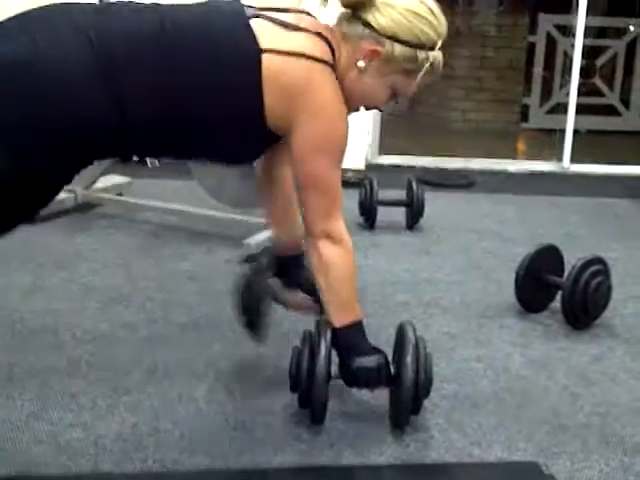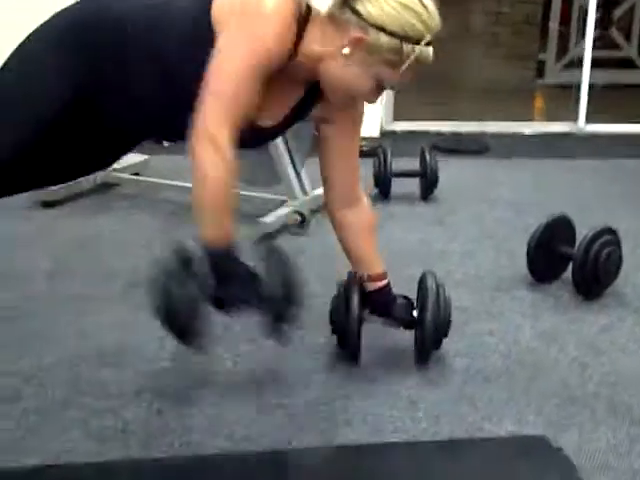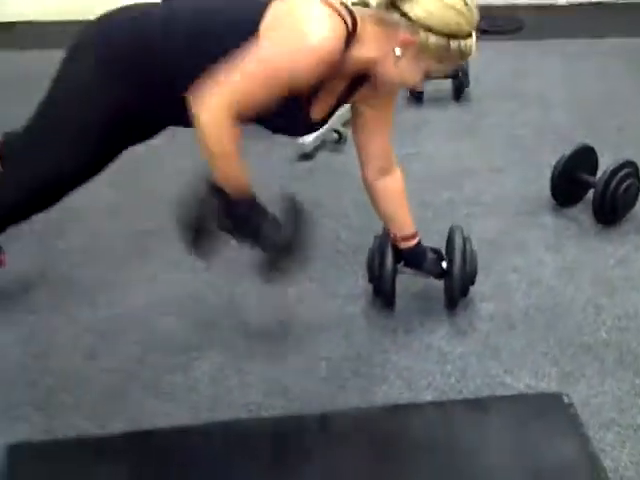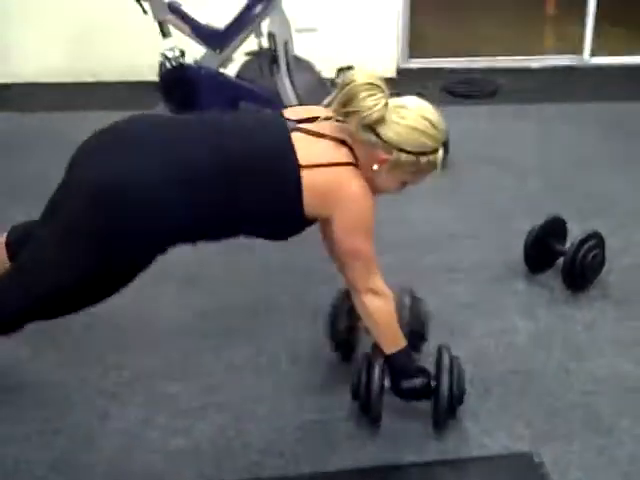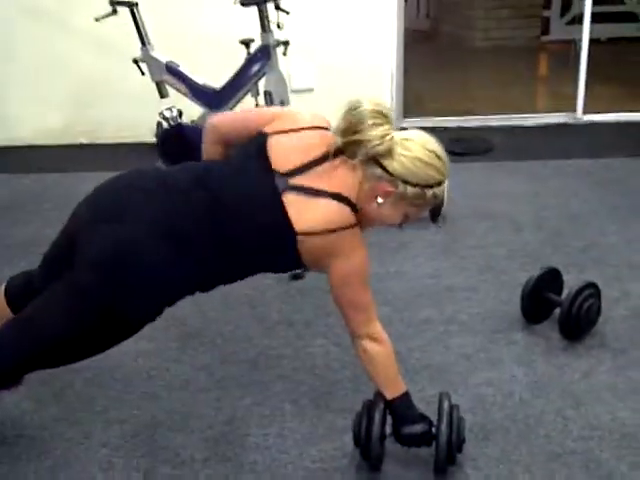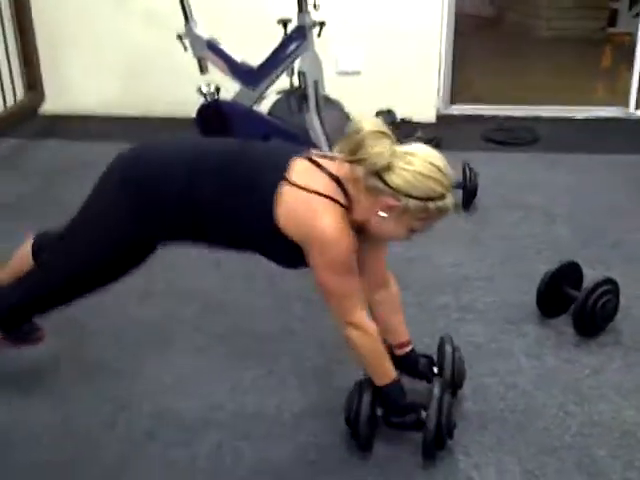
dt=0.7s
person 1, frame 1
left shoulder: (305, 42)
right shoulder: (314, 91)
left elbow: (275, 157)
right elbow: (327, 233)
left wrist: (288, 258)
right wrist: (351, 342)
right hip: (42, 92)
person 1, frame 2
left shoulder: (333, 99)
left elbow: (346, 201)
right elbow: (210, 141)
left wrist: (379, 291)
right wrist: (221, 259)
right hip: (74, 59)
person 1, frame 3
left shoulder: (371, 75)
right shoulder: (319, 38)
left elbow: (380, 169)
right elbow: (210, 106)
left wrist: (410, 247)
right wrist: (240, 203)
left hip: (158, 85)
right hip: (123, 61)
person 1, frame 4
left shoulder: (328, 122)
right shoulder: (347, 188)
right elbow: (368, 288)
right wrist: (402, 365)
right hip: (129, 205)
left knee: (46, 240)
person 1, frame 5
left shoulder: (311, 129)
right shoulder: (340, 234)
left elbow: (218, 127)
right elbow: (366, 333)
right wrist: (403, 410)
left hip: (120, 198)
right hip: (129, 268)
left knee: (39, 287)
person 1, frame 6
left shoulder: (361, 180)
right shoulder: (326, 222)
left elbow: (379, 284)
right elbow: (355, 321)
left wrist: (405, 353)
right wrist: (393, 395)
left hip: (166, 168)
right hip: (148, 192)
left knee: (67, 251)
right knee: (52, 281)
